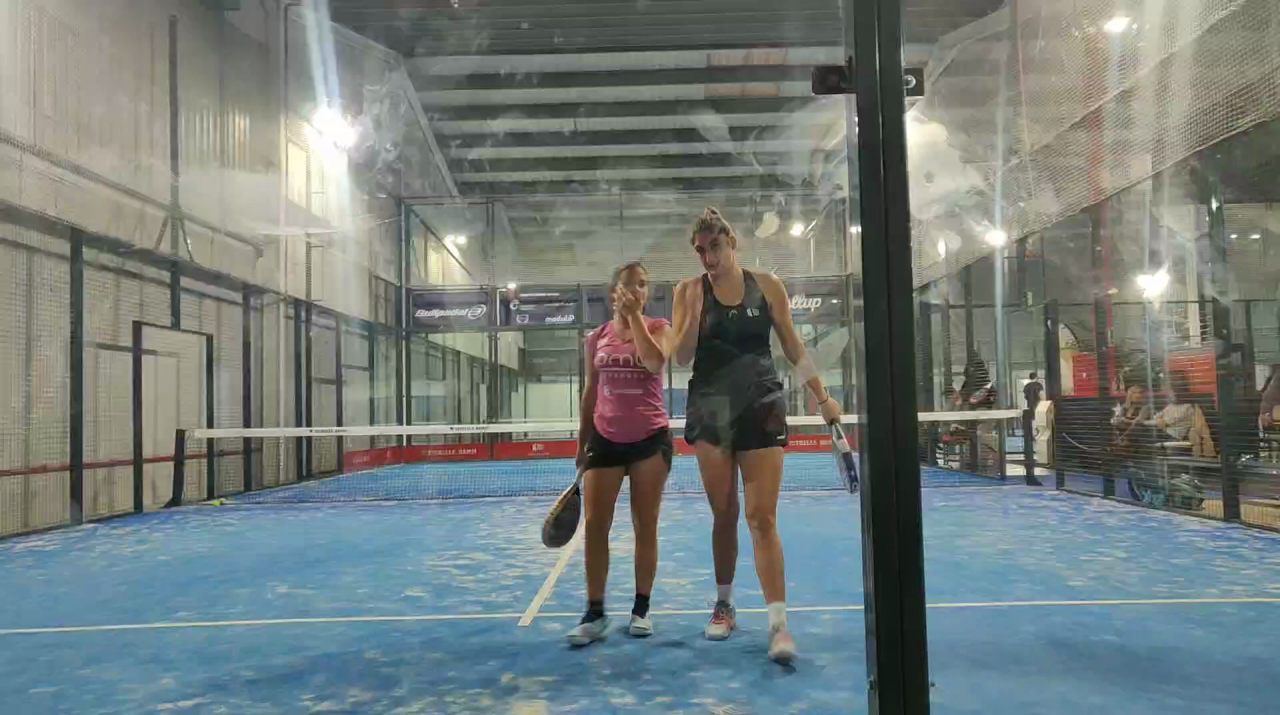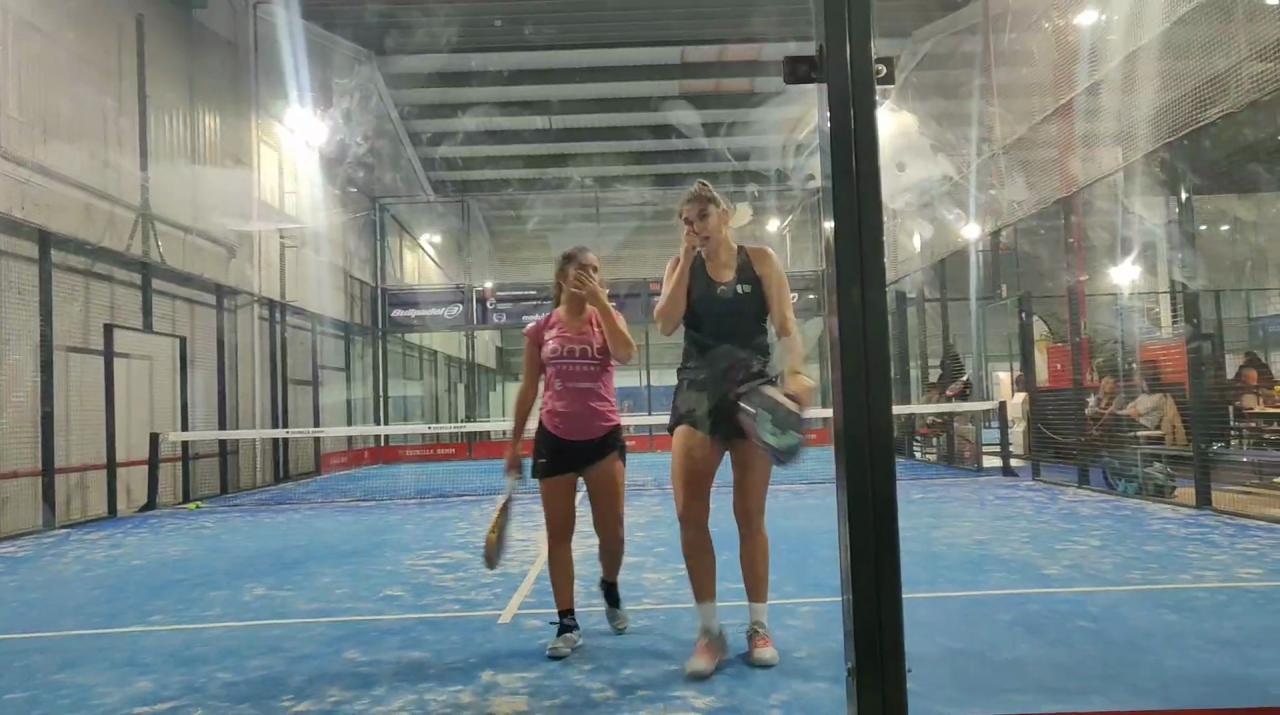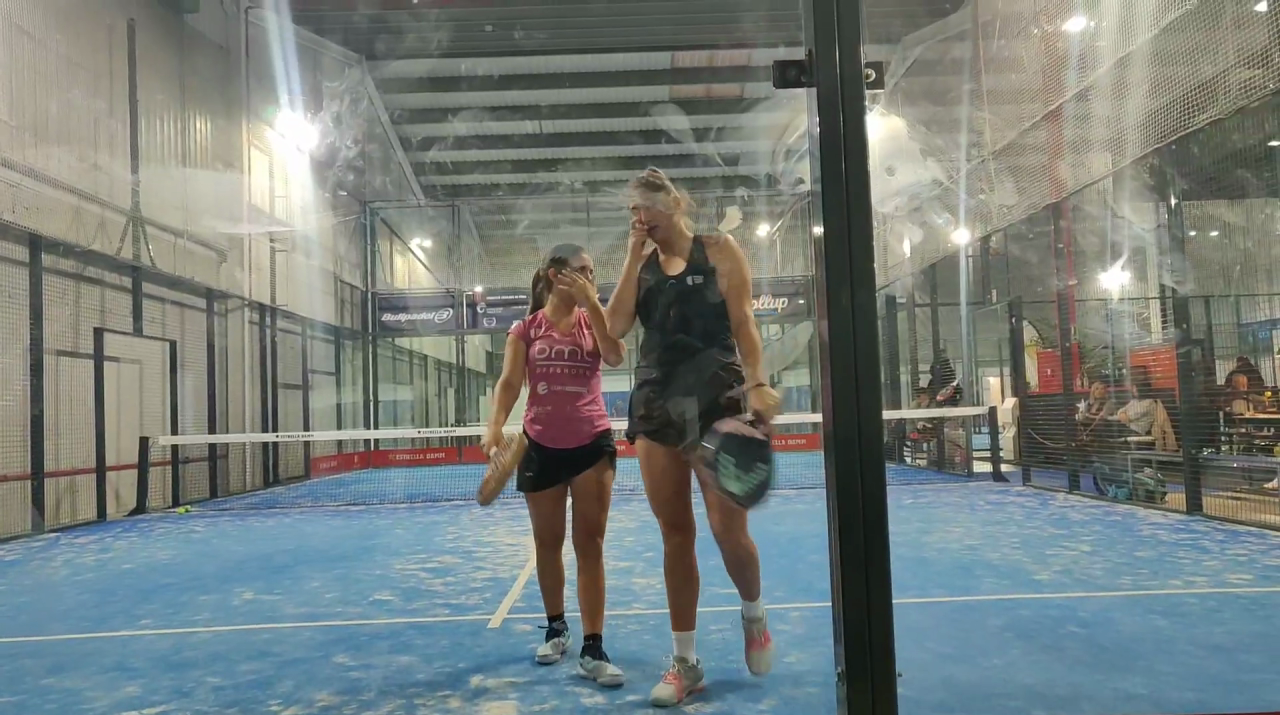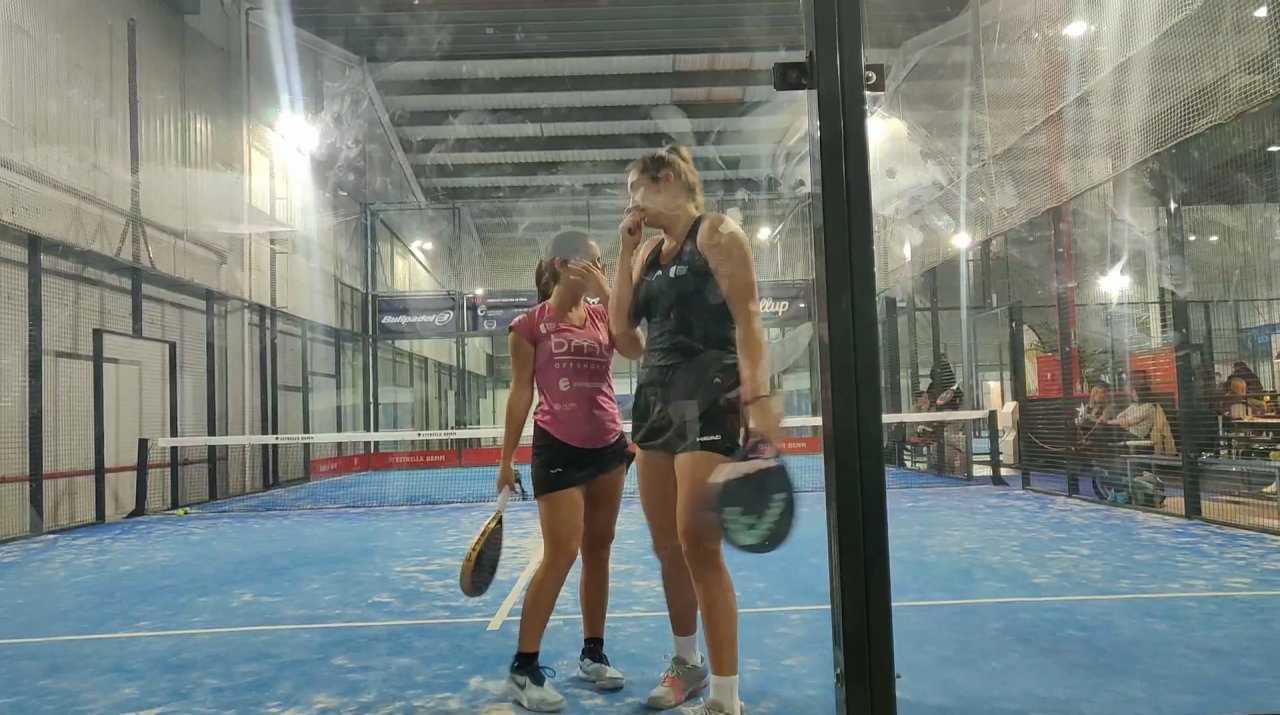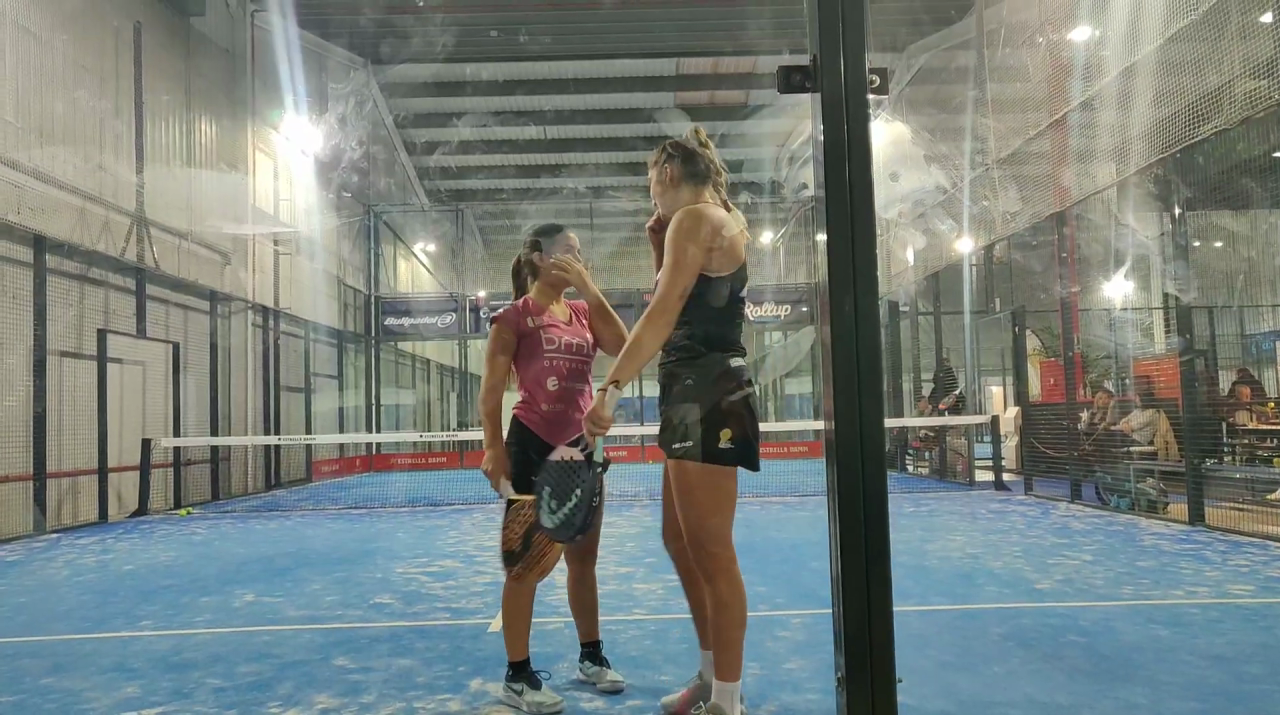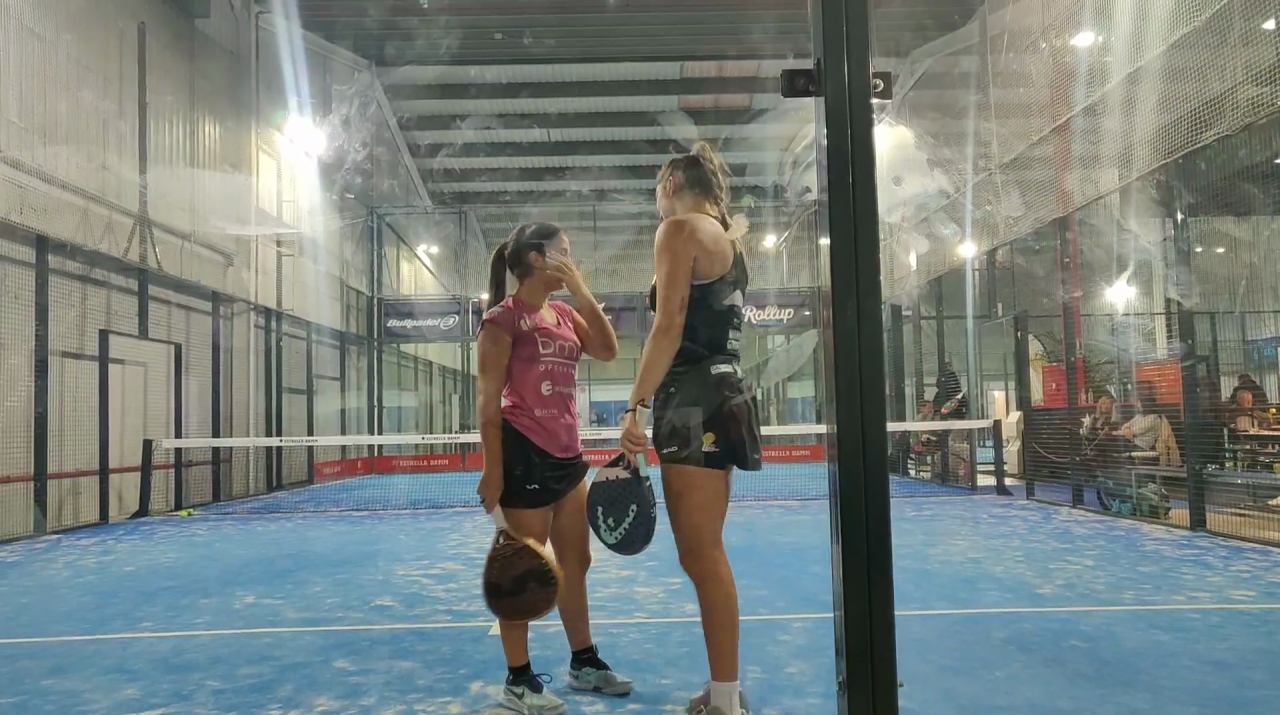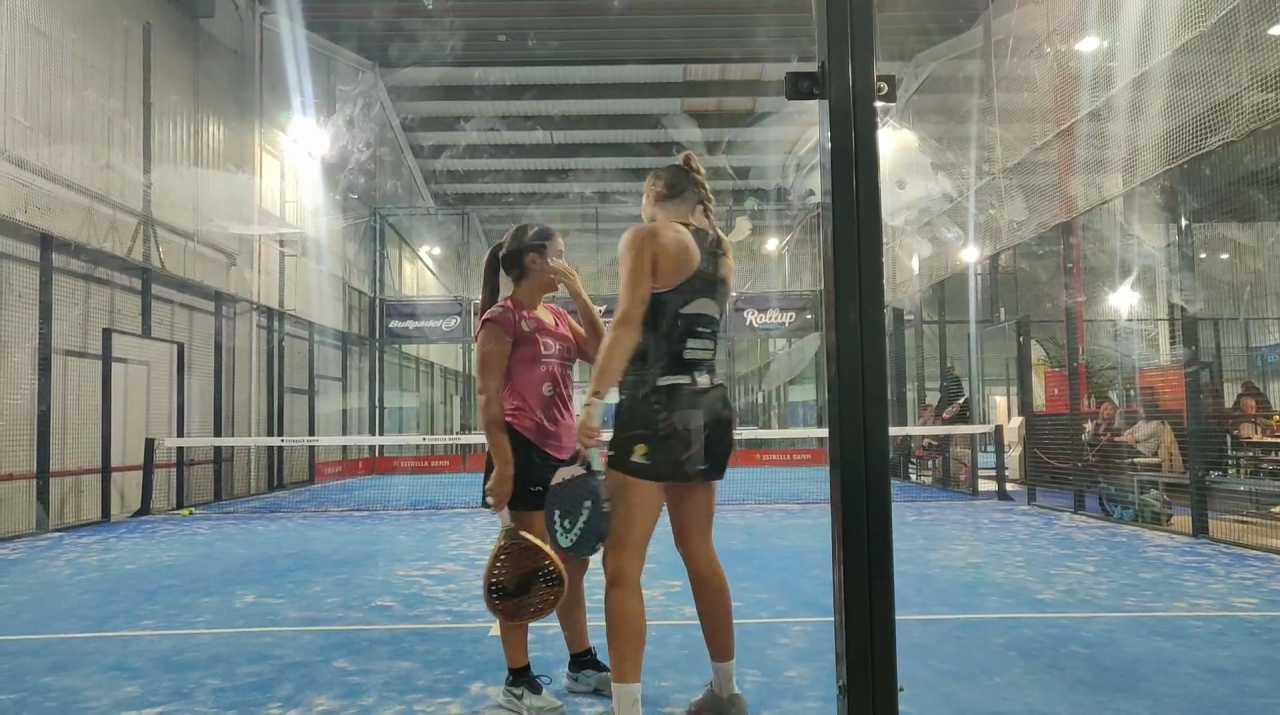
dt=0.5s
person 1, frame 1
left shoulder: (766, 286)
right shoulder: (689, 291)
left elbow: (793, 347)
right elbow: (681, 355)
left wrist: (822, 397)
right wrist: (697, 306)
left hip: (761, 406)
right hip: (711, 408)
left knee: (761, 517)
right knee: (724, 513)
left ankle: (778, 626)
right ankle: (724, 603)
person 1, frame 2
left shoulder: (761, 260)
right shoulder: (681, 267)
left elbow: (785, 322)
right elbow: (666, 324)
left wrist: (795, 372)
right wrist: (687, 260)
right hip: (697, 394)
left knee: (750, 516)
right knee: (690, 512)
left ankle: (758, 626)
right ankle: (710, 631)
person 1, frame 3
left shoulder: (718, 249)
right shoulder: (641, 263)
left elbow: (743, 320)
right elbow: (617, 327)
left wrist: (756, 382)
right wrist: (634, 257)
left hip: (714, 396)
right hip: (653, 400)
left knee: (730, 528)
right knee: (675, 532)
left ankle: (753, 613)
right ankle: (684, 661)
person 1, frame 4
left shoulder: (716, 233)
right shoulder: (648, 251)
left elbow: (746, 317)
right elbow: (621, 329)
left wrist: (758, 394)
right wrist: (627, 251)
left hip: (707, 399)
right hip: (654, 399)
left knee: (698, 545)
right knee: (667, 546)
right ankle: (686, 662)
person 1, frame 5
left shoulder: (694, 220)
right shoulder: (722, 222)
left elbow: (662, 315)
left wrist: (608, 388)
right wrist: (658, 246)
left hip: (705, 398)
right hip: (699, 399)
left knee: (711, 555)
right knee: (681, 545)
person 1, frame 6
left shoulder: (680, 229)
right shoulder: (725, 236)
left elbow: (669, 325)
left wrist: (635, 406)
left hip: (693, 403)
right hip: (718, 400)
left knee: (701, 558)
right knee: (706, 554)
person 1, frame 7
left shoulder: (644, 239)
right shoulder: (719, 252)
left elbow: (628, 327)
left wrist: (591, 400)
left hip: (653, 411)
right hip: (705, 409)
left knee: (622, 567)
right knee: (699, 554)
person 2, frame 1
left shoulder: (657, 327)
right shoulder: (596, 338)
left elbow: (655, 362)
right elbow: (589, 393)
left wrist: (635, 315)
right wrist: (582, 442)
left hip: (650, 438)
right hip: (604, 439)
left knee: (645, 526)
right knee: (595, 524)
left ankle: (641, 608)
right ankle: (595, 612)
person 2, frame 2
left shoulder: (608, 317)
right shoulder: (540, 329)
left elbow: (625, 354)
right elbow: (528, 388)
left wrist: (600, 301)
right wrist: (514, 444)
left hip: (604, 435)
right hip: (555, 438)
left knee: (612, 529)
right knee: (559, 533)
left ankle: (610, 586)
right ankle: (567, 624)
person 2, frame 3
left shoulder: (593, 320)
right shoulder: (525, 330)
left elbow: (616, 356)
right elbow: (509, 383)
left wrist: (591, 302)
right wrist: (494, 429)
left hip: (593, 444)
right hip: (542, 447)
left knee: (590, 543)
right knee: (548, 546)
left ankle: (593, 650)
right ankle: (556, 627)
person 2, frame 4
left shoulder: (601, 315)
right shoulder: (530, 324)
right elbow: (520, 394)
left wrist: (606, 293)
right wrist: (506, 460)
left hip: (608, 443)
right hip: (557, 446)
left knee: (598, 550)
right knee: (561, 554)
left ankle: (593, 653)
right ankle: (524, 667)
person 2, frame 5
left shoulder: (582, 311)
right shoulder: (514, 317)
left elbow: (620, 346)
right elbow: (492, 387)
left wrist: (590, 288)
right wrist: (494, 448)
right hip: (533, 446)
left knee: (583, 556)
left ankle: (591, 656)
right ankle: (517, 676)
person 2, frame 6
left shoulder: (564, 314)
right shoulder: (504, 317)
left elbow: (607, 350)
right elbow: (489, 398)
left wrist: (582, 292)
right wrist: (493, 467)
left hip: (567, 453)
right hip: (526, 453)
left knee: (576, 562)
left ankle: (584, 663)
person 2, frame 7
left shoulder: (557, 316)
right shoulder: (502, 319)
left elbow: (600, 354)
right elbow: (490, 397)
left wrist: (581, 296)
right wrist: (502, 465)
left hip: (563, 454)
right hip: (525, 455)
left knee: (572, 563)
left ankle: (582, 664)
